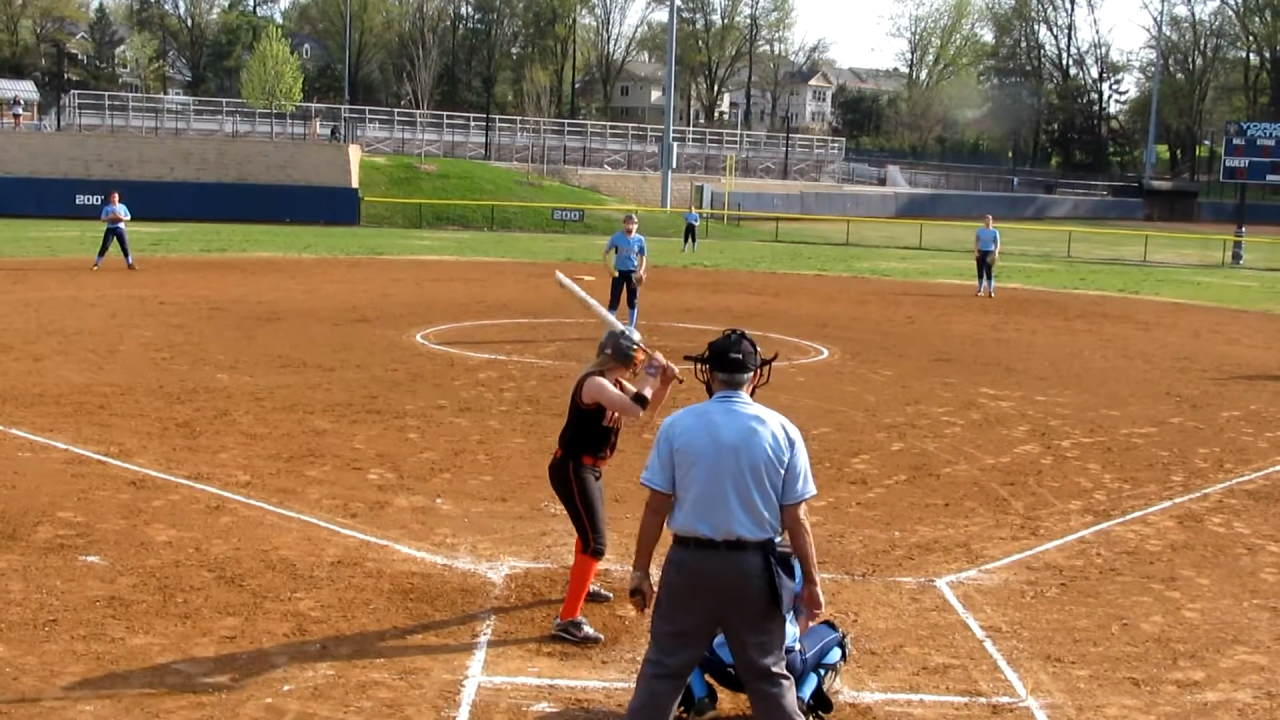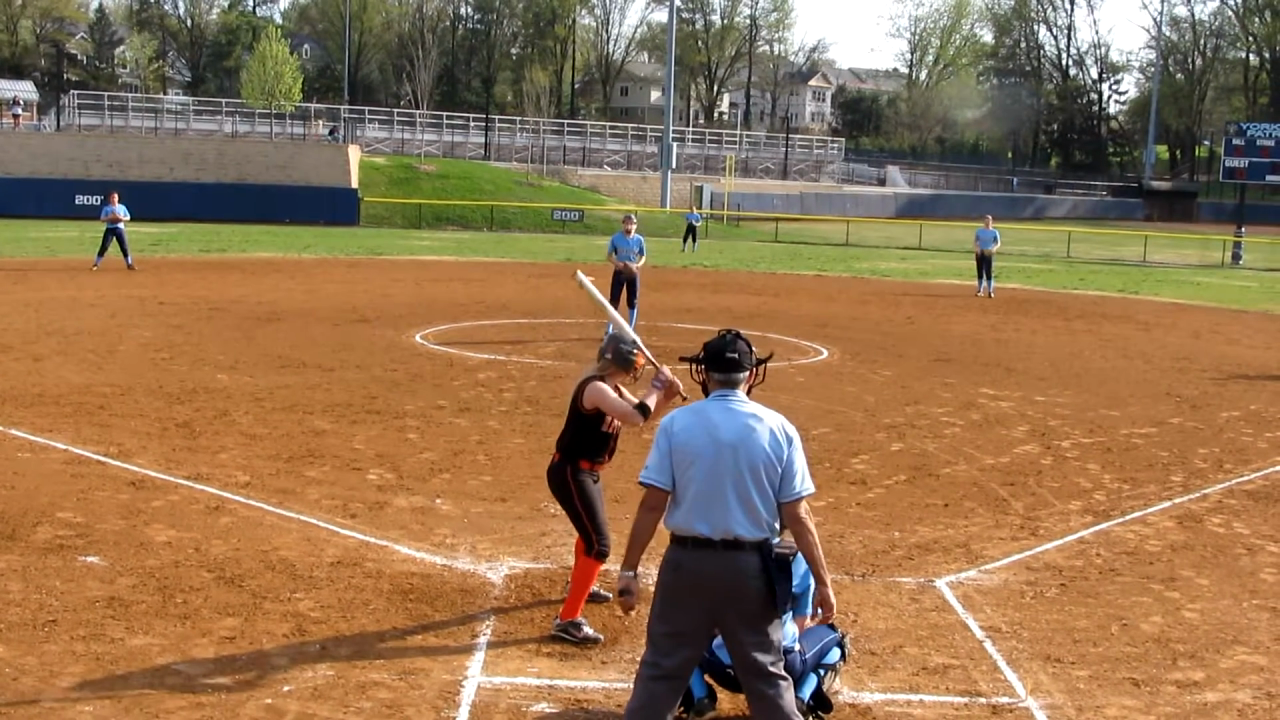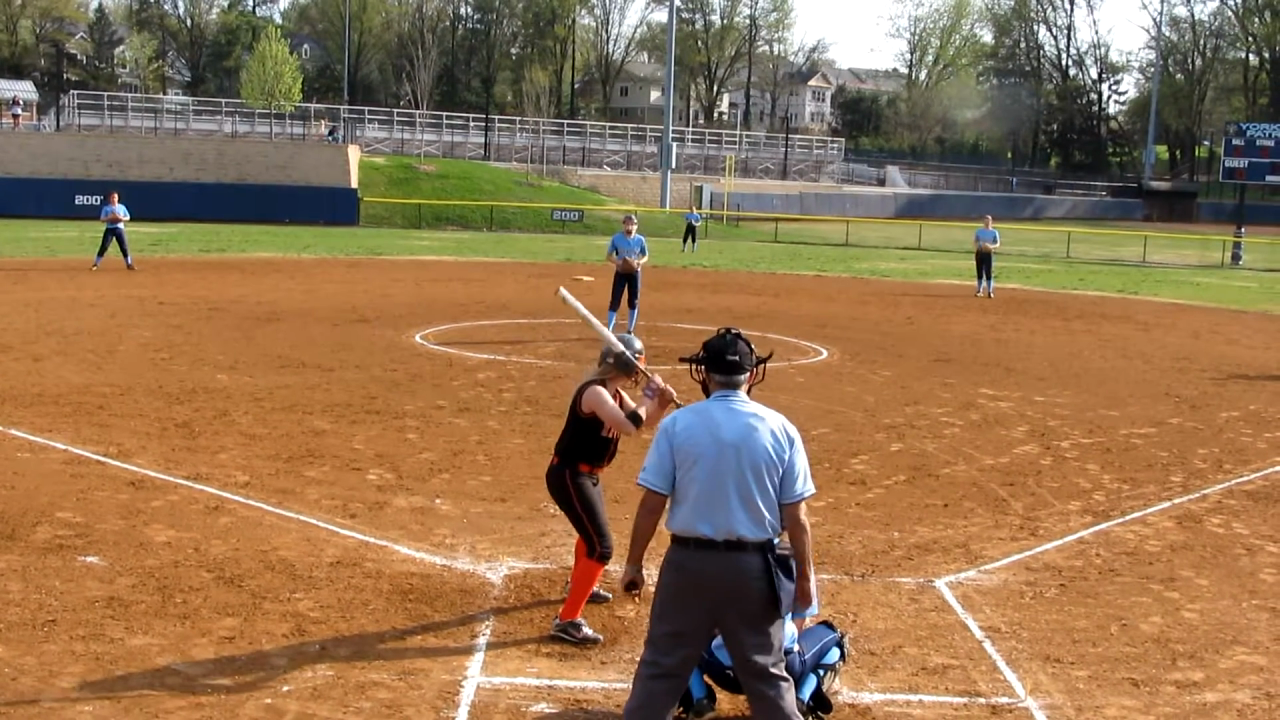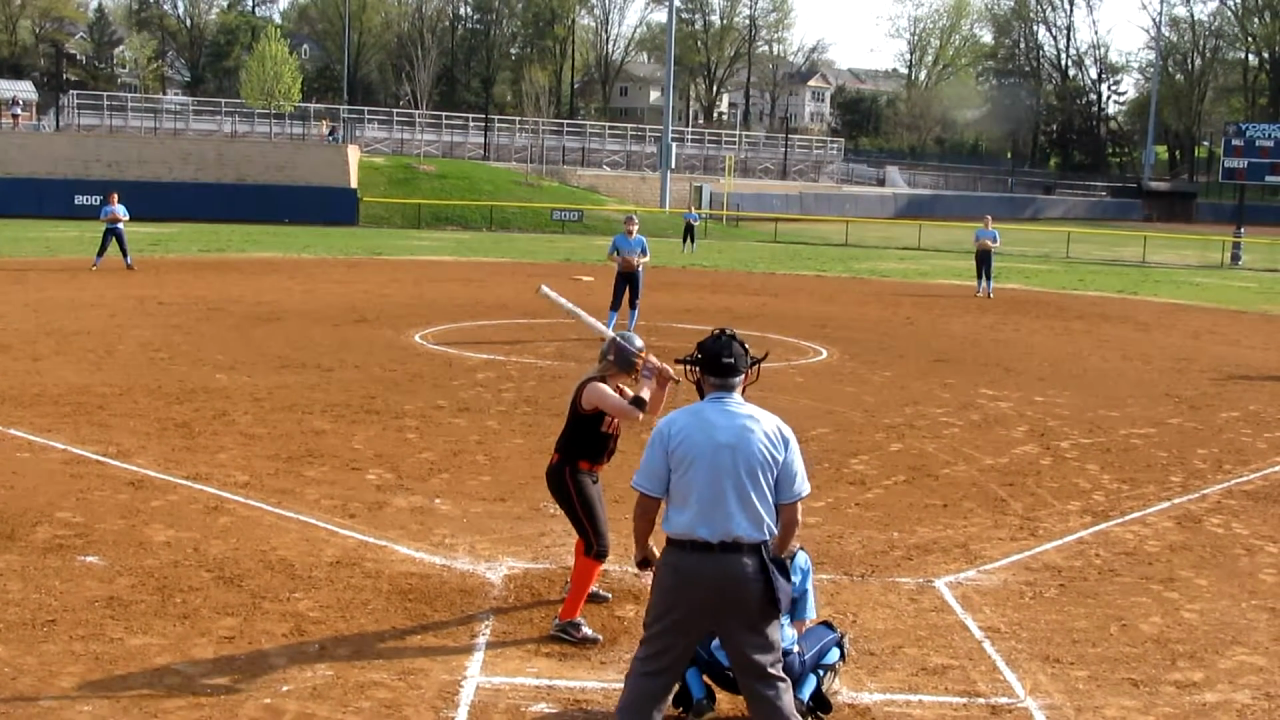
dt=0.2s
person 1, frame 1
left shoulder: (678, 424)
right shoulder: (782, 430)
left elbow: (658, 506)
right elbow: (794, 517)
left wrist: (640, 571)
right wrist: (811, 580)
left hip: (690, 562)
right hip: (753, 564)
left knee: (663, 667)
right knee: (766, 672)
person 1, frame 2
left shoulder: (676, 423)
right shoulder: (778, 428)
left elbow: (652, 504)
right elbow: (797, 515)
left wrist: (629, 569)
right wrist: (822, 580)
left hip: (687, 562)
right hip: (751, 565)
left knee: (661, 669)
right knee: (765, 673)
person 1, frame 3
left shoulder: (677, 423)
right shoulder: (779, 428)
left elbow: (652, 504)
right elbow: (795, 516)
left wrist: (633, 564)
right wrist: (804, 575)
left hip: (689, 563)
right hip: (752, 565)
left knee: (661, 668)
right knee: (766, 674)
person 1, frame 4
left shoulder: (673, 426)
right shoulder: (775, 430)
left elbow: (647, 506)
right elbow: (791, 516)
left wrist: (642, 548)
right wrist: (774, 559)
left hip: (684, 564)
right hip: (748, 566)
left knee: (653, 667)
right knee: (764, 675)
person 2, frame 1
left shoulder: (614, 384)
right shoulder: (595, 383)
left elbow: (649, 405)
right elbow: (635, 409)
left wrist: (663, 380)
right wrist: (650, 374)
left hip: (588, 468)
right hip: (572, 469)
left knee: (590, 530)
right knee: (594, 543)
left ankle: (581, 585)
right ankle: (568, 619)
person 2, frame 2
left shoulder: (612, 389)
right shoulder: (596, 388)
left elbow: (642, 413)
right elbow: (636, 418)
left wrist: (665, 394)
right wrist: (657, 386)
left hip: (585, 471)
right hip: (570, 473)
left knee: (591, 531)
right knee: (598, 545)
left ankle: (580, 585)
right ankle: (568, 619)
person 2, frame 3
left shoulder: (614, 394)
right shoulder: (595, 393)
left elbow: (643, 420)
right elbow: (628, 427)
left wrist: (660, 403)
right wrist: (649, 394)
left hip: (585, 475)
right hip: (569, 476)
left knee: (592, 532)
right knee: (601, 547)
left ankle: (579, 585)
right ankle: (567, 620)
person 2, frame 4
left shoulder: (614, 389)
right shoulder: (595, 388)
left elbow: (650, 409)
right elbow: (634, 414)
left wrist: (661, 384)
right wrist: (648, 377)
left hip: (585, 472)
right hip: (569, 474)
left knee: (592, 530)
right knee: (598, 545)
left ankle: (579, 586)
right ankle: (567, 620)
